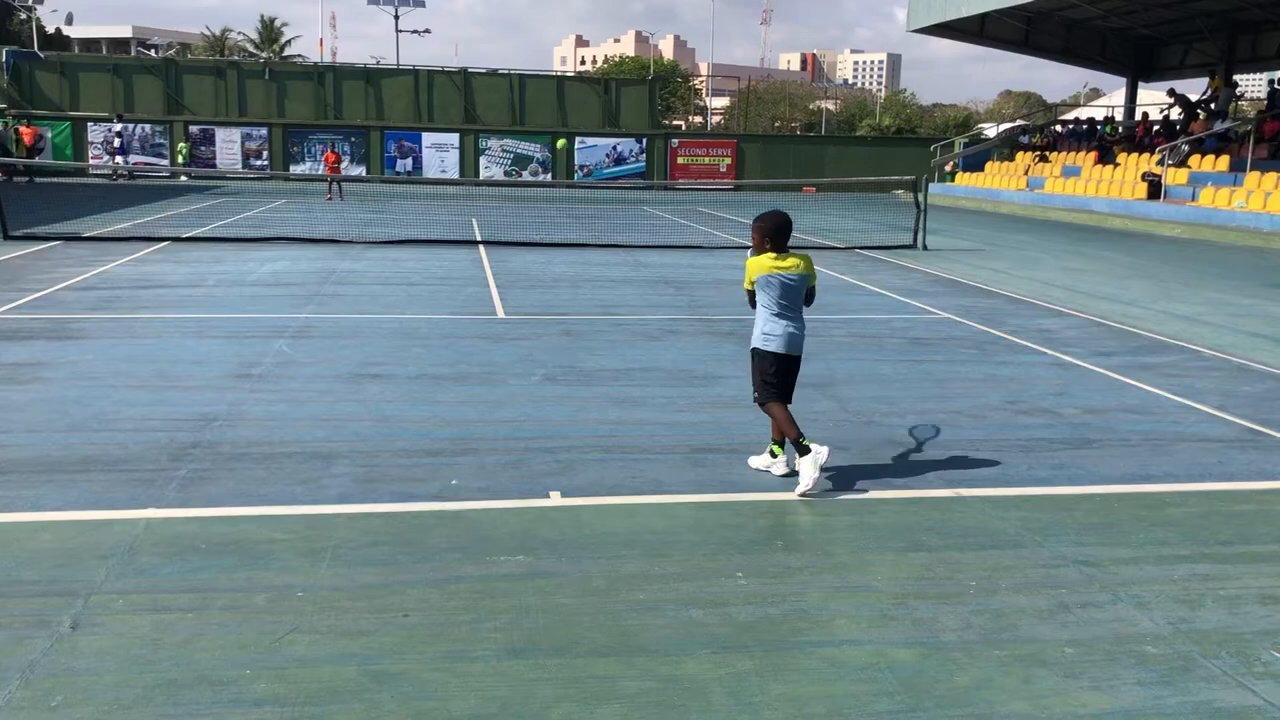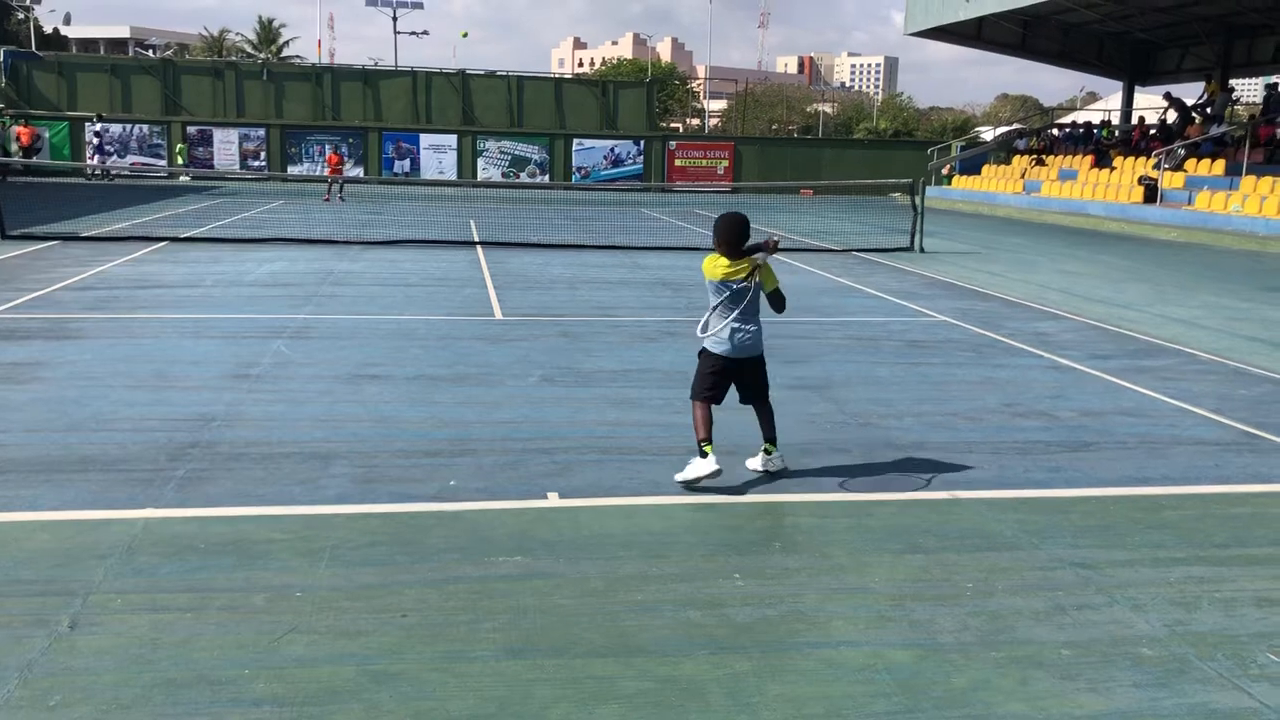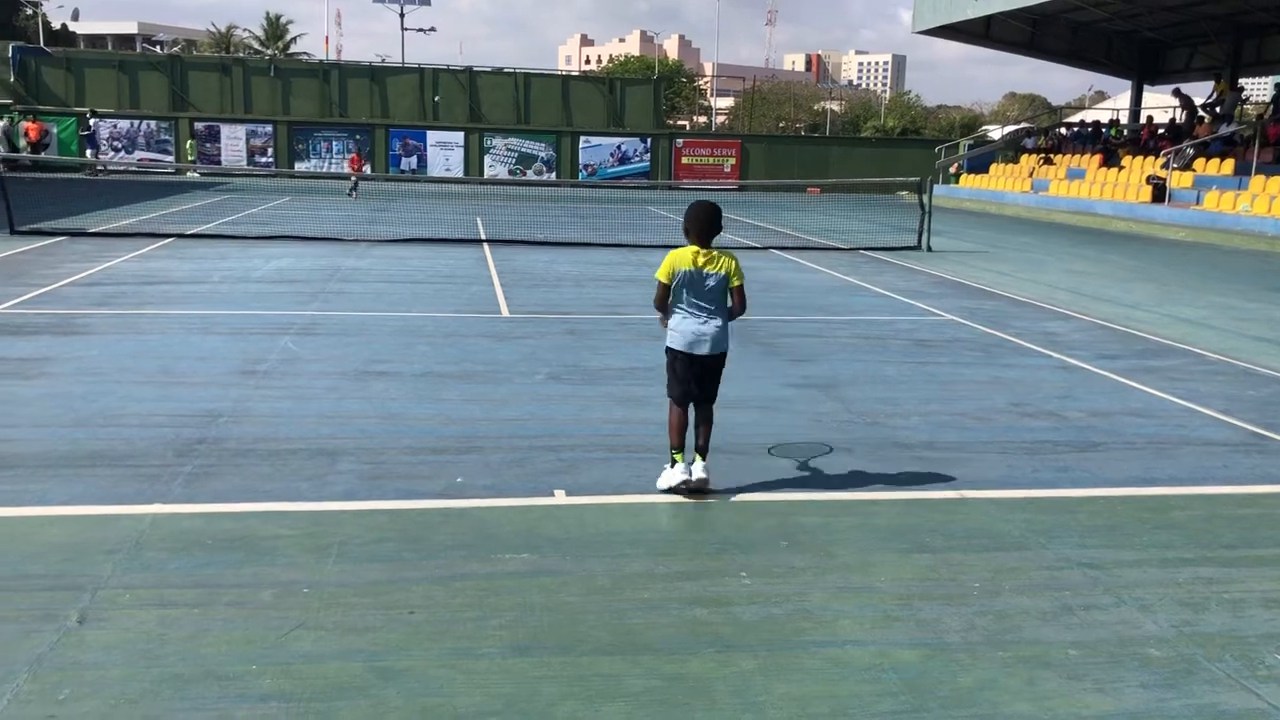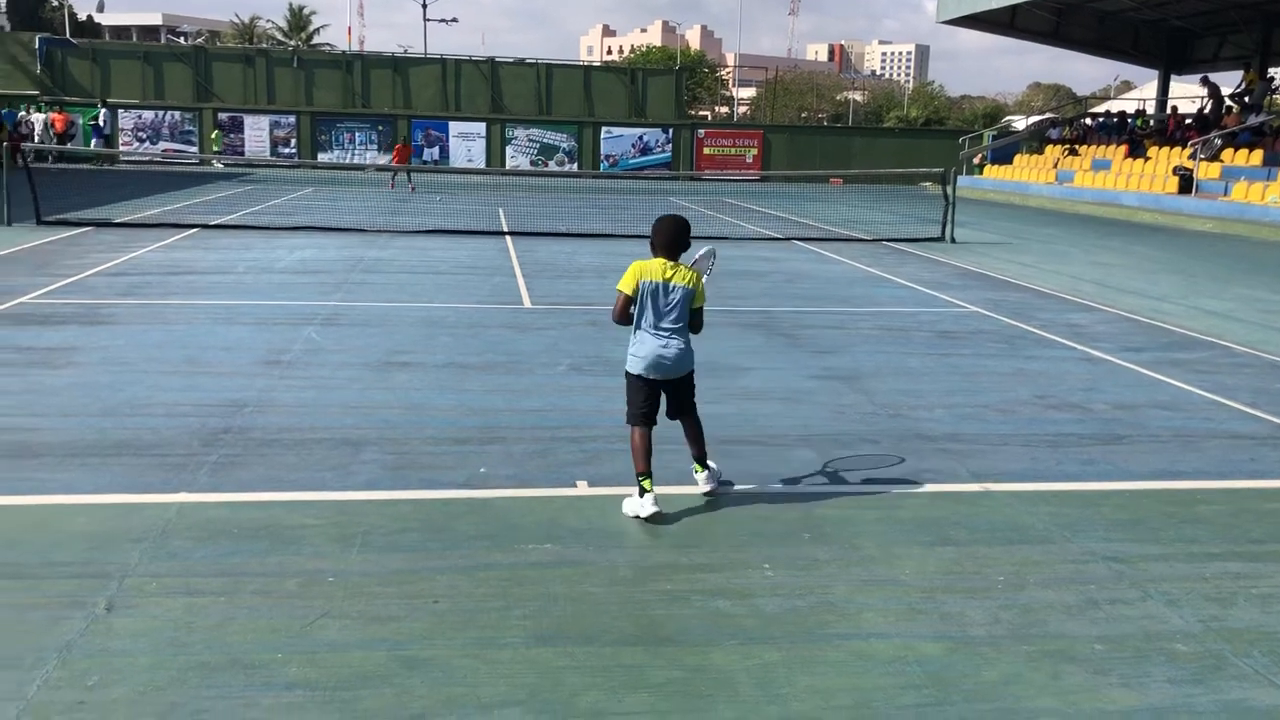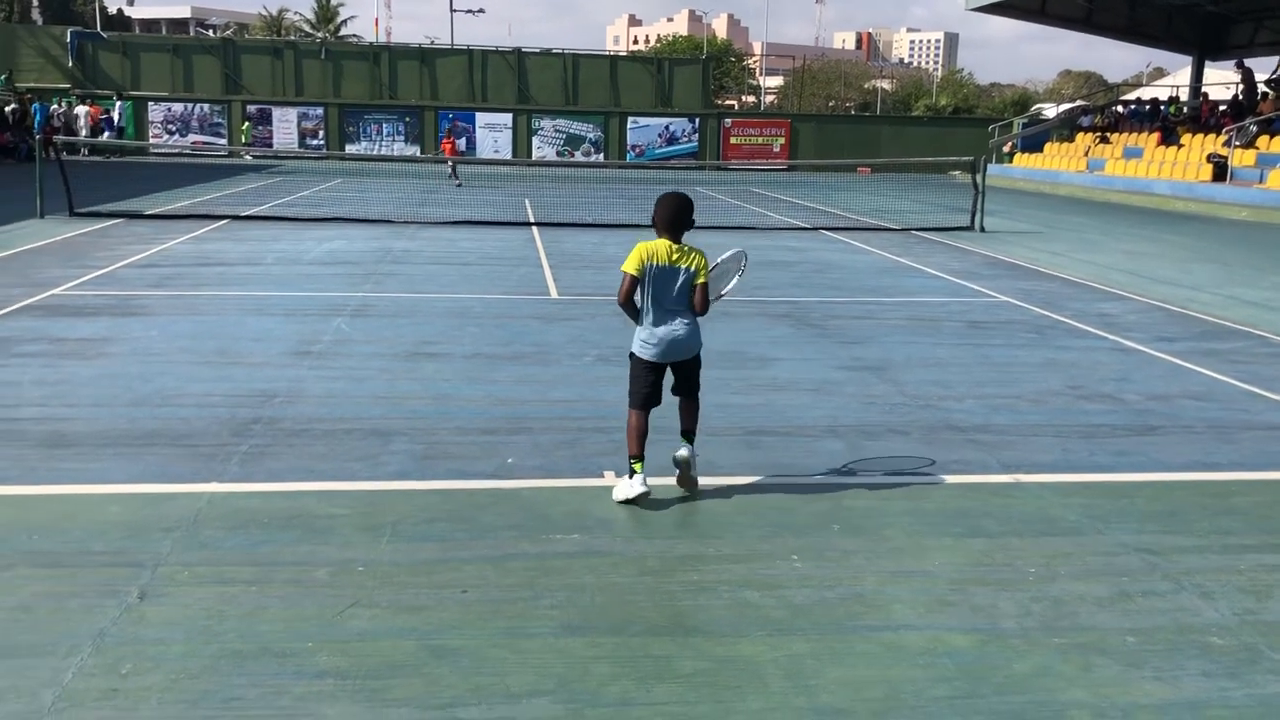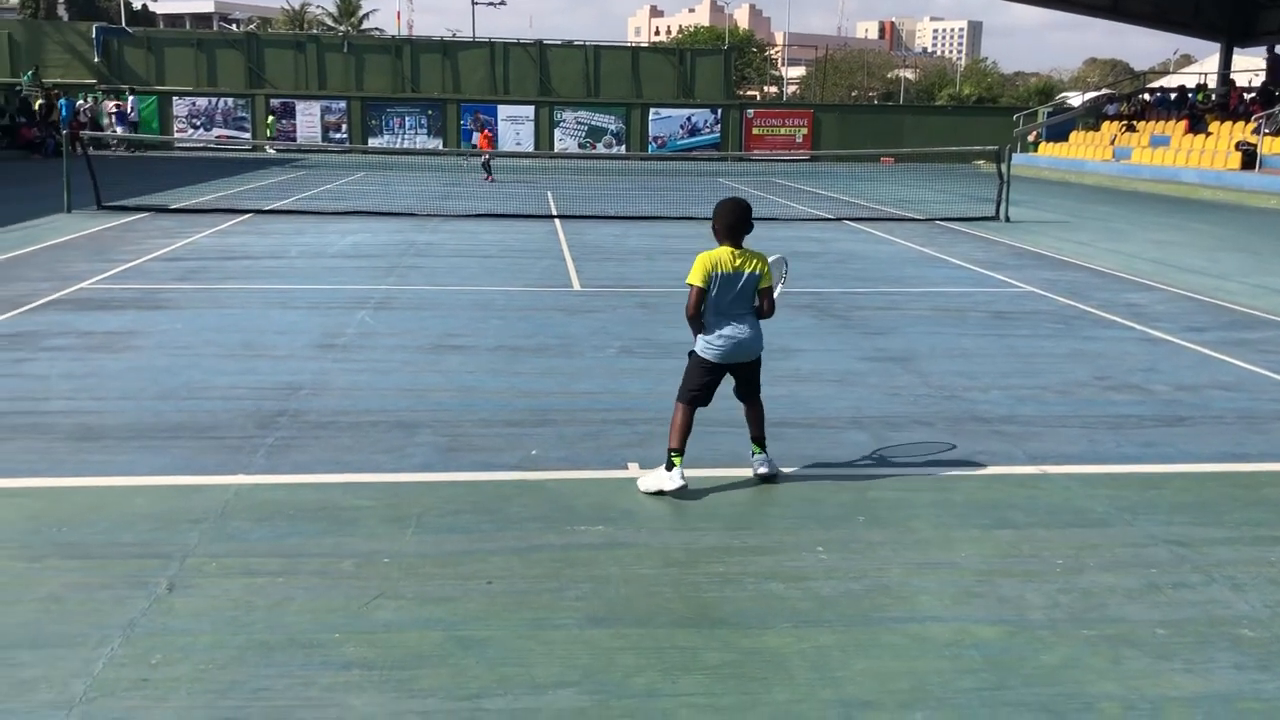
dt=0.4s
person 1, frame 1
left shoulder: (754, 264)
right shoulder: (804, 263)
left elbow: (753, 303)
right elbow: (808, 300)
left hip: (768, 342)
right hip: (794, 341)
left knee: (769, 400)
right knee: (779, 399)
left ankle: (807, 451)
right ankle: (776, 454)
person 1, frame 2
left shoulder: (710, 265)
right shoulder: (761, 269)
left elbow: (733, 255)
right elbow: (779, 306)
left wrist: (761, 247)
left hip: (719, 346)
right hip: (751, 346)
left knee: (700, 399)
right knee: (759, 398)
left ankle: (706, 457)
right ankle: (771, 453)
person 1, frame 3
left shoulder: (674, 259)
right shoulder: (729, 262)
left elbow: (660, 302)
right elbow: (740, 307)
left wrist: (667, 315)
left hip: (682, 340)
right hip: (715, 342)
left knee: (679, 402)
right knee: (704, 404)
left ankle: (677, 465)
right ankle: (700, 464)
person 1, frame 4
left shoulder: (638, 270)
right shoulder: (692, 278)
left elbow: (618, 315)
right elbow: (695, 325)
left hip: (643, 361)
right hip: (679, 361)
left knee: (640, 424)
right knee: (688, 415)
left ankle: (645, 494)
right ankle: (704, 471)
person 1, frame 5
left shoulder: (643, 251)
right shoulder: (697, 258)
left elbow: (624, 298)
right elbow: (701, 307)
left wrist: (641, 318)
left hip: (650, 344)
right hip: (686, 342)
left knee: (638, 407)
right knee: (689, 396)
left ankle: (635, 476)
right ankle: (686, 448)
person 1, frame 6
left shoulder: (706, 260)
right shoulder: (760, 262)
left elbow: (692, 308)
right elbow: (768, 309)
left wrist: (699, 330)
left hip: (713, 346)
right hip: (749, 345)
left knee: (684, 403)
right knee: (752, 398)
left ankle: (672, 469)
right ankle: (761, 457)
